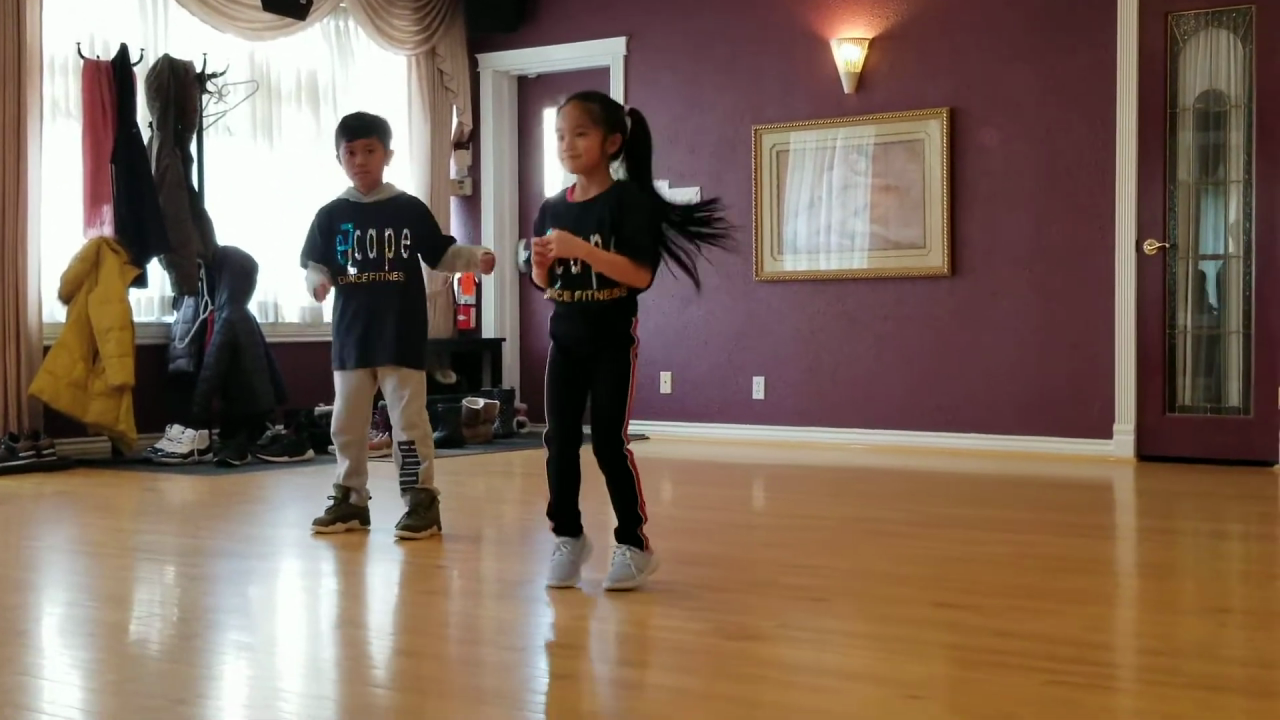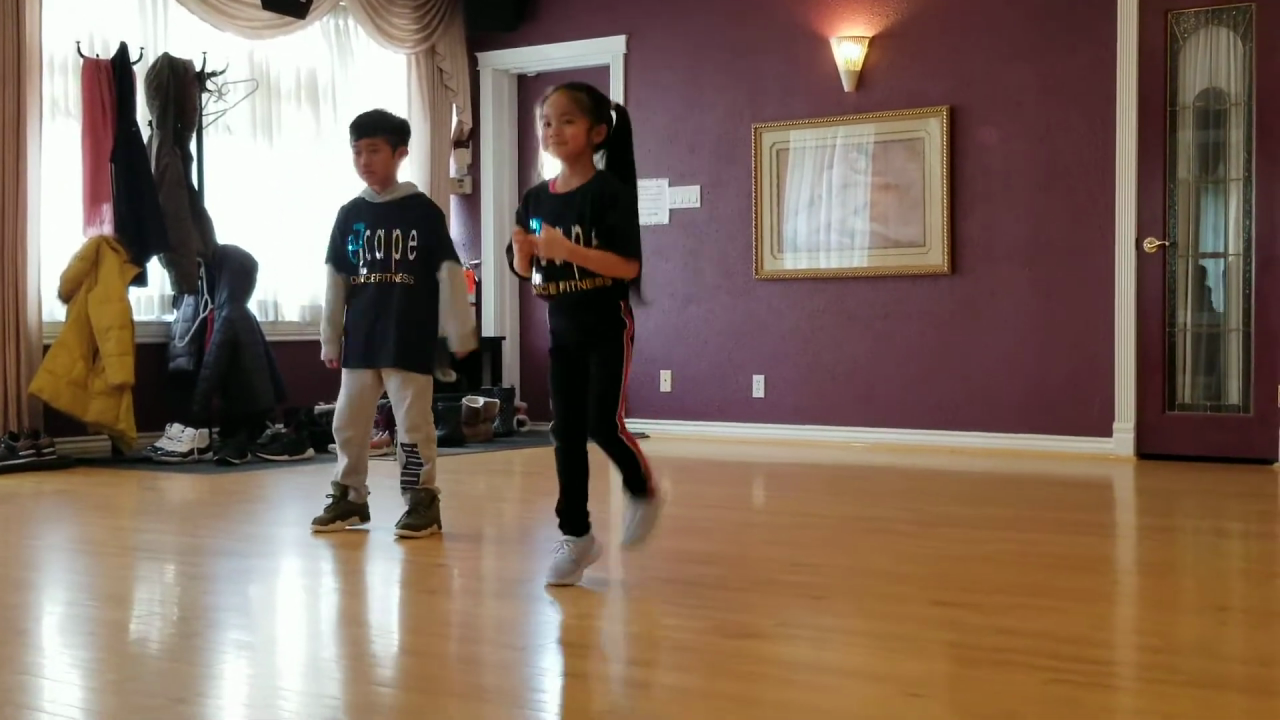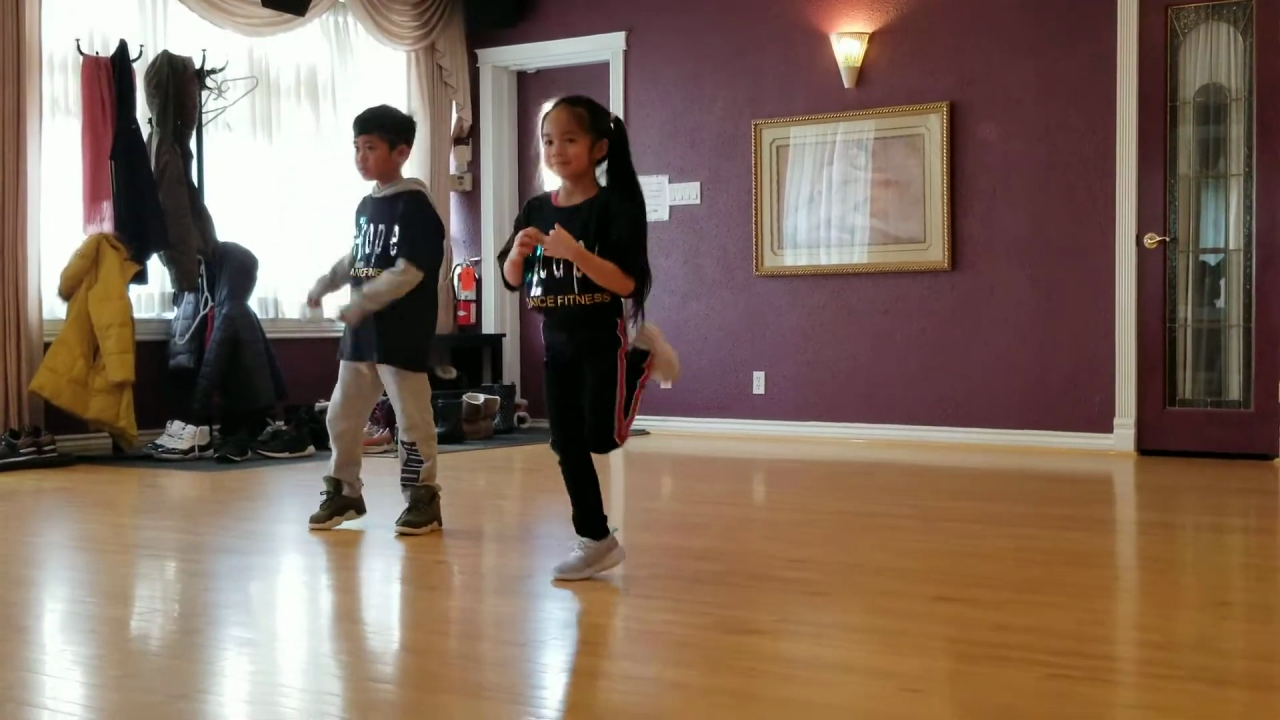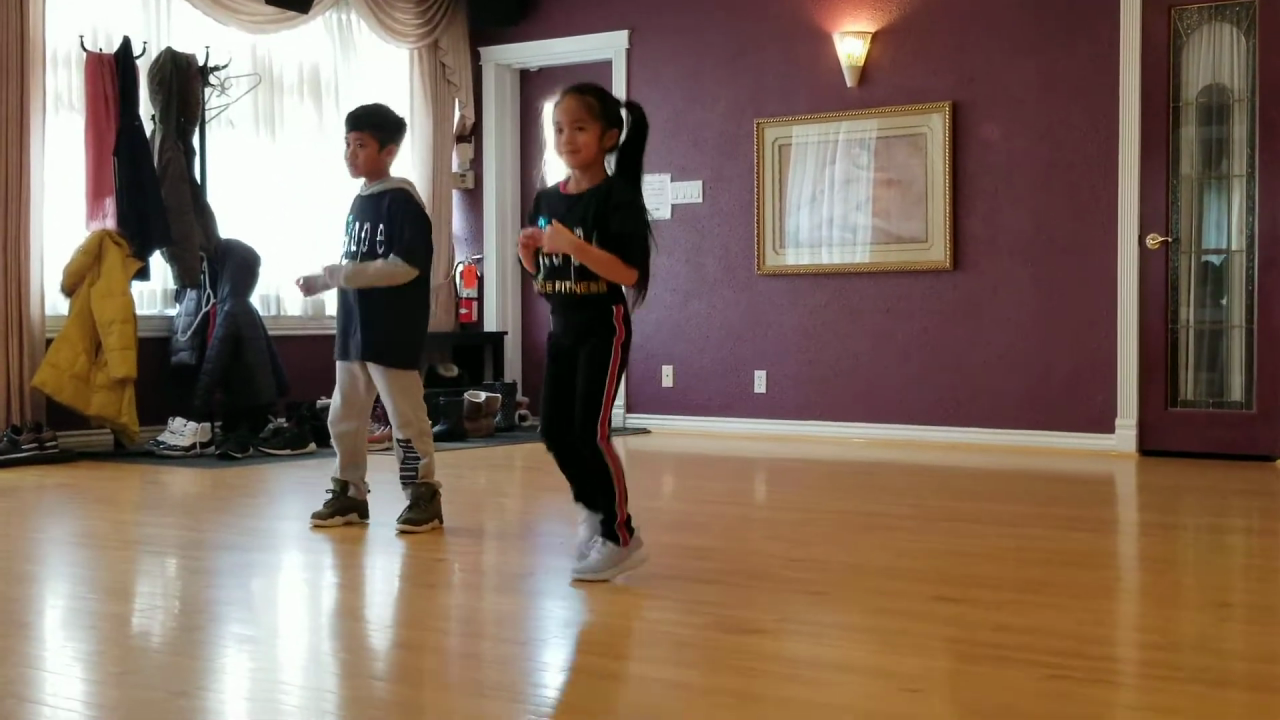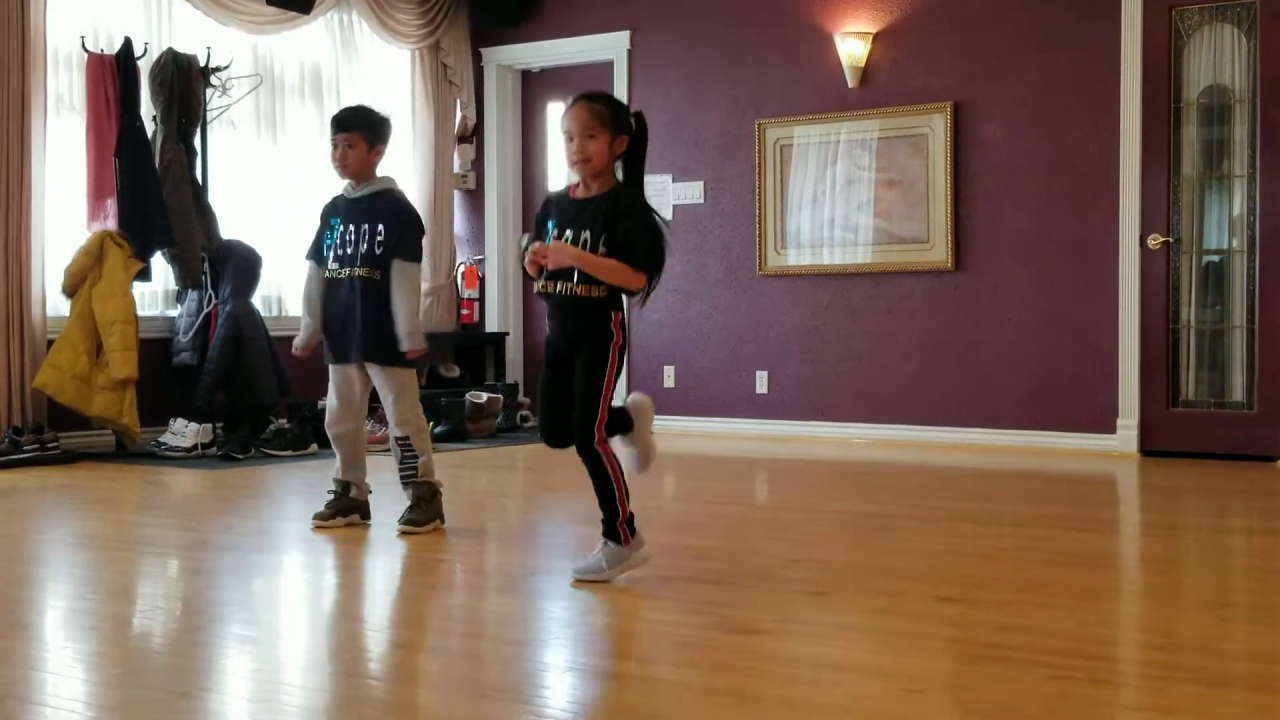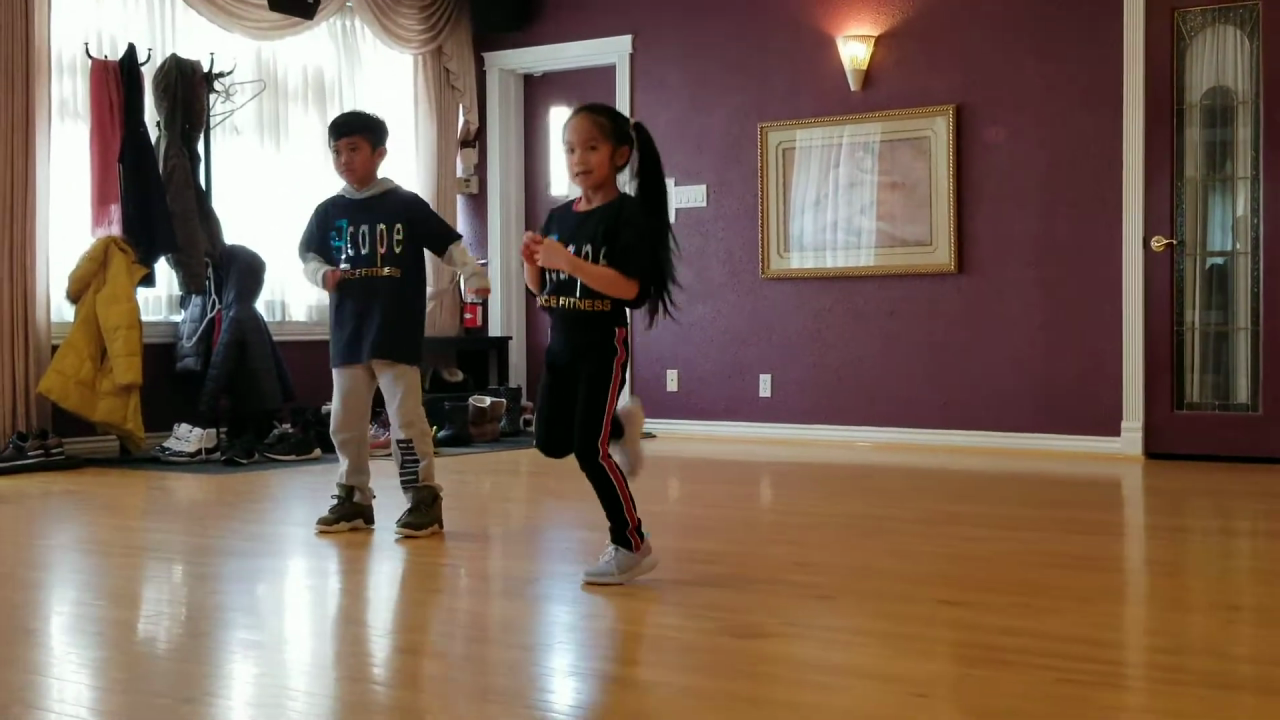
dt=0.2s
person 1, frame 1
left shoulder: (629, 200)
right shoulder: (553, 208)
left elbow: (641, 274)
right elbow: (541, 281)
left wrist: (581, 248)
right wrist: (543, 260)
left hip: (614, 336)
right hip: (567, 336)
left knee: (612, 442)
right knee: (559, 439)
left ankle: (634, 547)
right ankle: (567, 536)
person 1, frame 2
left shoulder: (610, 192)
right shoulder: (535, 198)
left elbow: (628, 267)
right elbow: (524, 272)
left wrist: (568, 250)
right wrist: (522, 252)
left hip: (607, 323)
right hip: (562, 327)
left knee: (604, 426)
right knee: (566, 431)
left ankle: (642, 493)
right ankle: (574, 535)
person 1, frame 3
left shoulder: (614, 209)
right shoulder: (535, 209)
left elbow: (627, 283)
right elbow: (510, 279)
left wrist: (575, 254)
right wrist: (519, 252)
left hip: (602, 335)
right hip: (556, 340)
left knee: (600, 437)
right knee: (567, 444)
left ankle: (641, 355)
right ankle: (595, 539)
person 1, frame 4
left shoulder: (617, 198)
right shoulder: (548, 200)
left elbow: (630, 273)
right elbow: (536, 270)
left wrist: (573, 246)
right wrist: (529, 250)
left hip: (604, 328)
right hip: (562, 329)
left knee: (587, 432)
right knee: (555, 434)
left ankle: (622, 539)
right ankle: (596, 510)
person 1, frame 5
left shoulder: (625, 202)
right shoulder: (554, 204)
left elbow: (636, 278)
right elbow: (537, 273)
left wrist: (578, 256)
right wrist: (534, 256)
left hip: (601, 330)
right hip: (560, 330)
left knee: (588, 436)
right knee: (554, 431)
left ankle: (623, 539)
right ankle: (627, 416)
person 1, frame 6
left shoulder: (629, 213)
right shoulder: (557, 216)
left elbow: (630, 287)
right elbow: (539, 286)
left wrist: (568, 262)
right wrist: (531, 263)
left hip: (602, 342)
right hip: (560, 342)
left knee: (588, 446)
right knee: (550, 439)
left ankle: (633, 545)
right ankle: (618, 426)
person 2, frame 1
left shoulder: (411, 211)
right shoulder: (330, 215)
left elbow: (444, 253)
right elbow: (316, 268)
left wrist: (475, 258)
right wrist: (318, 283)
left hip: (402, 338)
right hip: (352, 338)
left knee: (409, 420)
right knee: (346, 424)
left ankle: (422, 502)
right ankle: (351, 500)
person 2, frame 2
left shoulder: (422, 211)
right shoulder: (349, 215)
left elbow: (448, 274)
right elbow: (337, 278)
left wrist: (459, 326)
right wrist: (330, 338)
left hip: (409, 341)
right hip: (360, 339)
left knee: (413, 423)
right knee: (347, 422)
left ankle: (422, 503)
right ankle: (349, 497)
person 2, frame 3
left shoulder: (416, 206)
right shoulder: (367, 205)
left elbow: (410, 270)
left wrist: (362, 299)
right wrist: (325, 283)
left hip: (402, 335)
right hip: (362, 335)
left knee: (412, 419)
right knee: (342, 416)
left ankle: (423, 498)
right ankle: (343, 492)
person 2, frame 4
left shoulder: (403, 203)
right shoulder: (359, 203)
left elbow: (402, 267)
left wrist: (336, 276)
right wrist: (321, 278)
left hip: (393, 333)
right hip: (354, 333)
left knee: (406, 417)
right knee: (344, 419)
left ankle: (424, 496)
right ankle: (350, 493)
person 2, frame 5
left shoulder: (395, 206)
right shoulder: (334, 209)
left elbow: (405, 272)
right elbow: (319, 270)
left wrist: (410, 330)
right wrist: (308, 327)
left hip: (384, 335)
right hip: (340, 334)
left knee: (404, 415)
right knee: (342, 418)
left ankle: (425, 496)
right ankle: (351, 494)
person 2, frame 6
left shoulder: (405, 205)
right shoulder: (328, 211)
left elbow: (449, 244)
right elbow: (308, 258)
left wrist: (474, 273)
right wrist: (321, 273)
left hip: (396, 332)
right hip: (347, 333)
left knee: (406, 418)
right knee: (345, 422)
left ankle: (424, 500)
right ankle: (354, 497)
